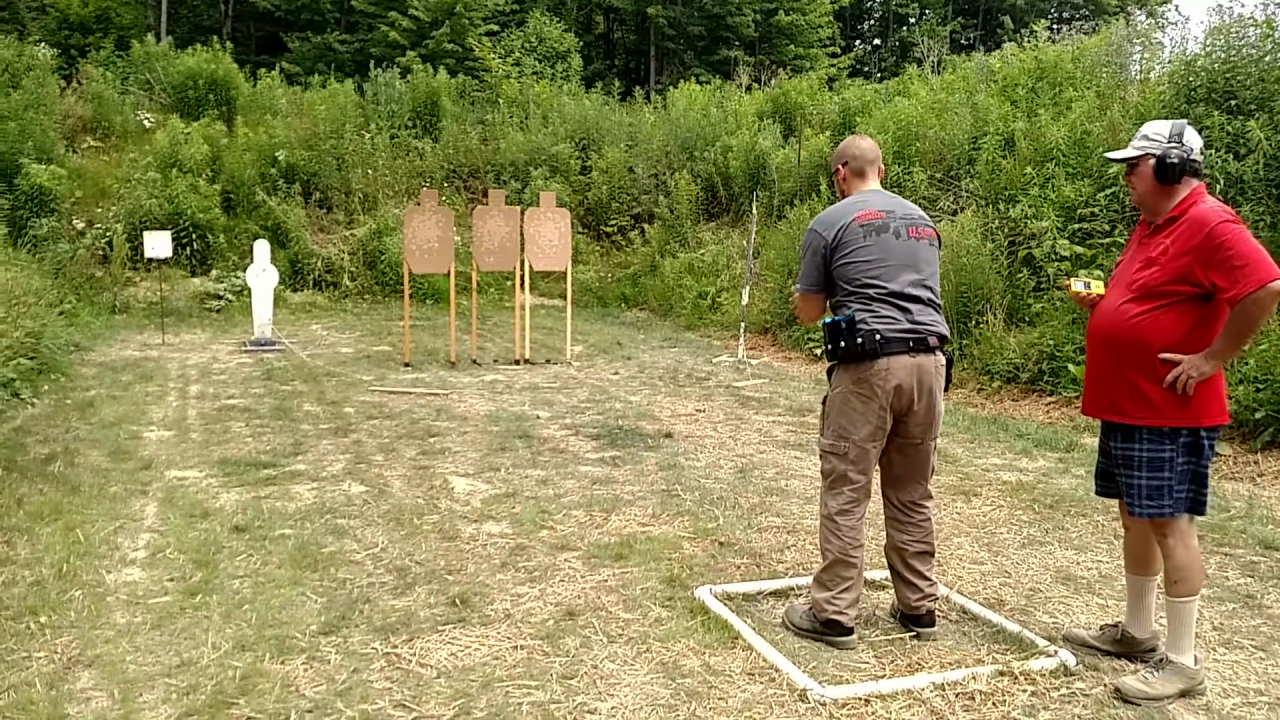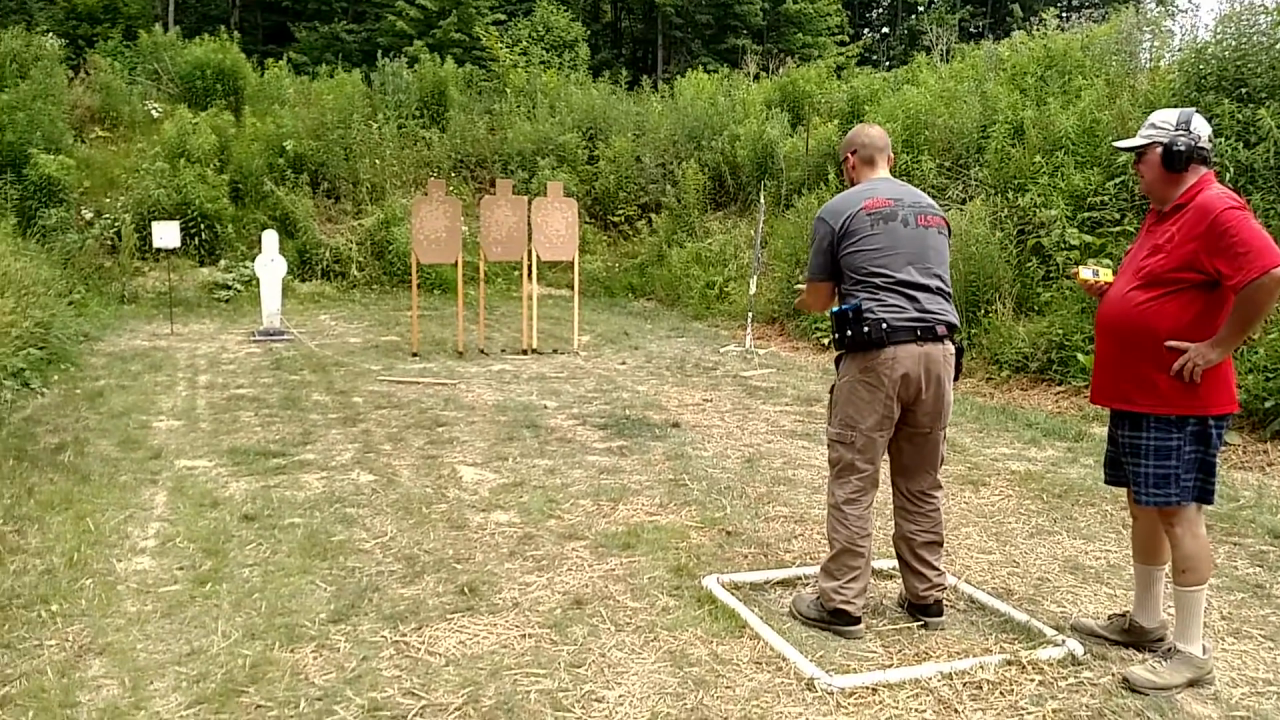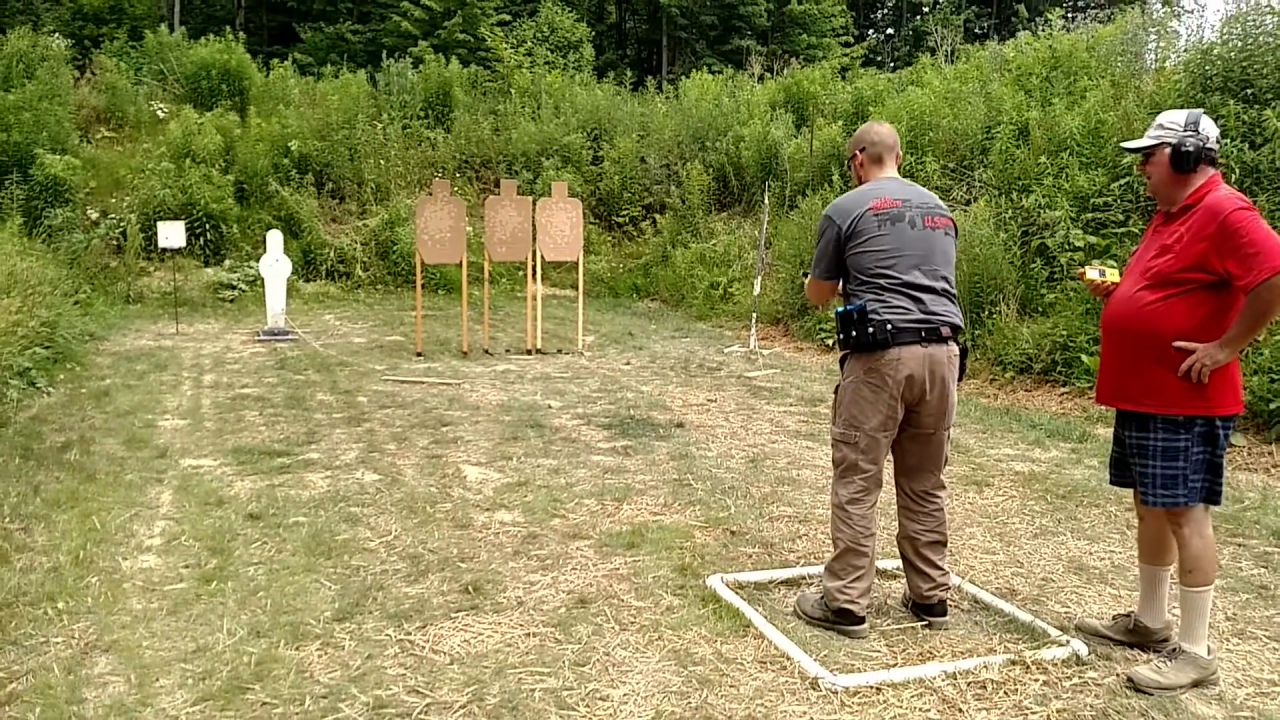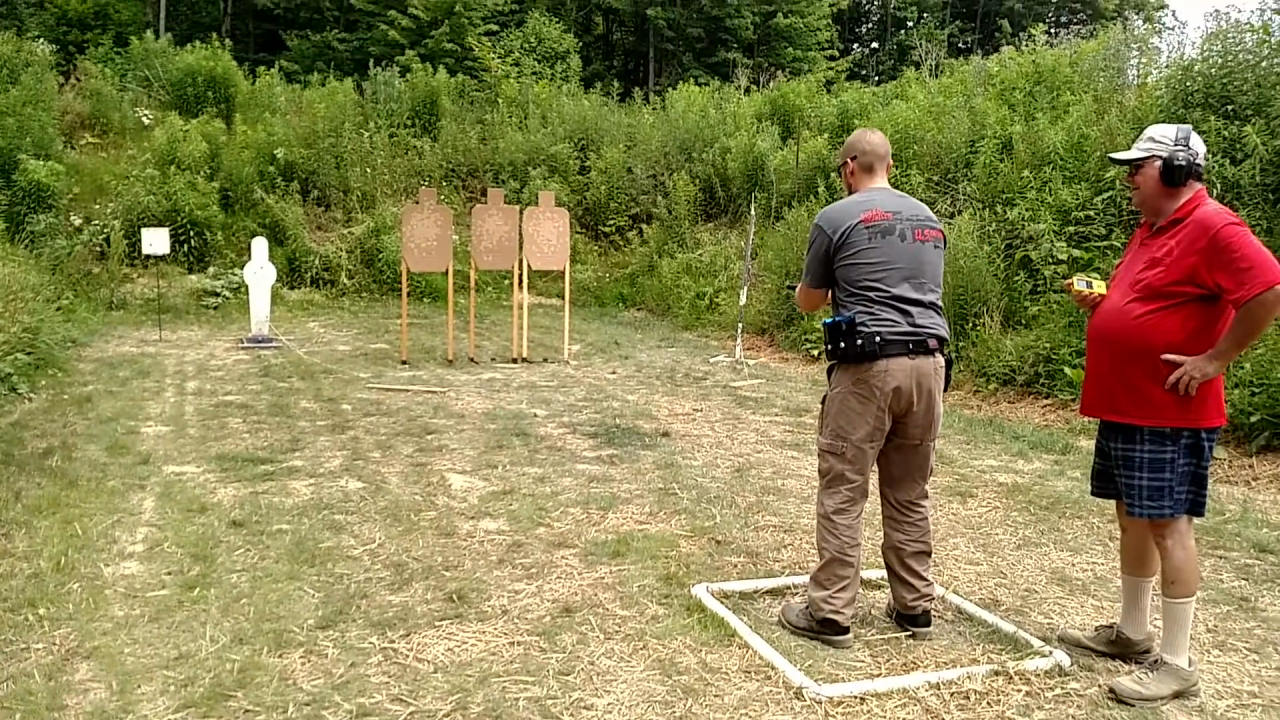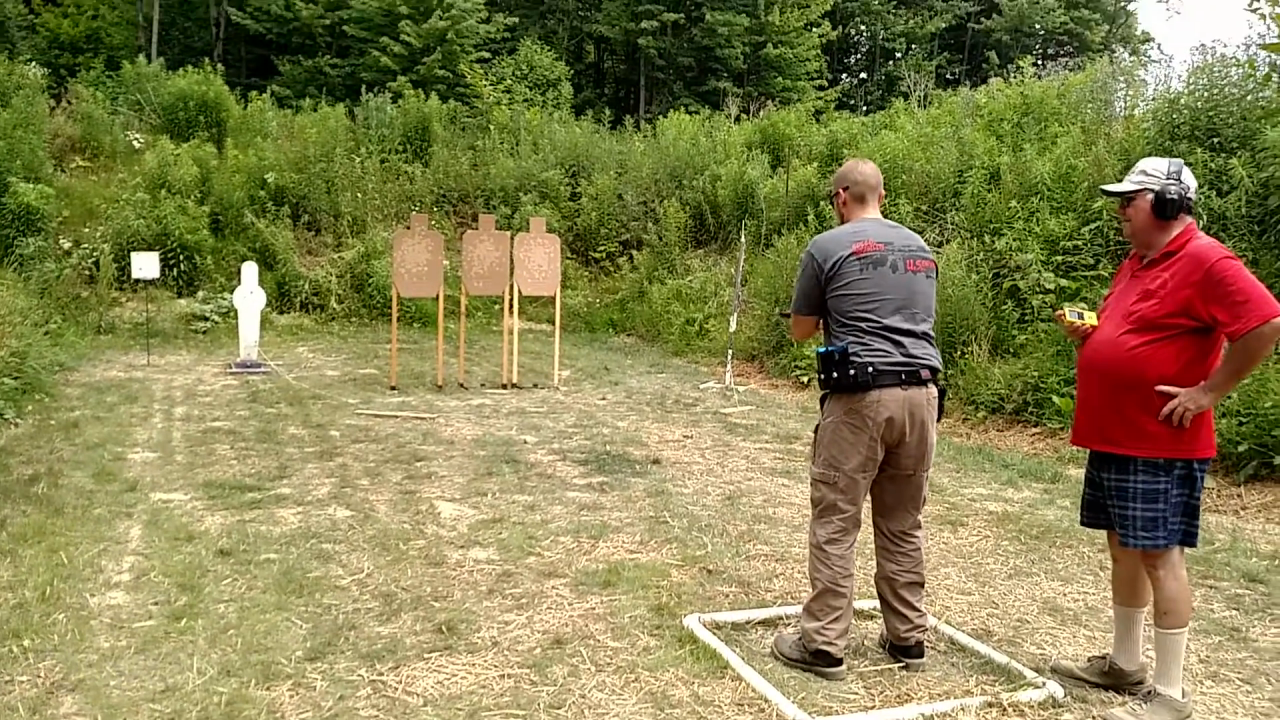
dt=0.3s
person 1, frame 1
left shoulder: (1209, 224)
right shoulder: (1150, 225)
left wrist: (1213, 359)
right wrist: (1099, 303)
left hip: (1171, 410)
right hip: (1127, 404)
left knee: (1170, 523)
right knee: (1135, 515)
left ankle: (1181, 661)
right ankle: (1135, 632)
person 1, frame 2
left shoulder: (1215, 210)
right shoulder: (1162, 212)
left wrist: (1218, 347)
right wrist: (1108, 291)
left hip: (1178, 399)
right hip: (1136, 393)
left knee: (1178, 512)
right knee: (1144, 506)
left ankle: (1189, 651)
right ankle: (1145, 621)
person 1, frame 3
left shoulder: (1224, 212)
right shoulder: (1169, 214)
left wrist: (1227, 347)
right wrist: (1115, 291)
left hip: (1185, 400)
right hip: (1142, 394)
left knee: (1184, 513)
right knee: (1149, 505)
left ankle: (1194, 651)
right ankle: (1150, 621)
person 1, frame 4
left shoulder: (1212, 227)
right shoulder: (1150, 229)
left wrist: (1214, 360)
right wrist: (1099, 303)
left hip: (1169, 413)
right hip: (1124, 406)
left knee: (1168, 524)
right knee: (1132, 518)
left ankle: (1176, 662)
right ankle: (1130, 632)
person 1, frame 5
left shoulder: (1205, 261)
right shoulder: (1135, 262)
left wrist: (1209, 392)
right wrist: (1087, 334)
left hip: (1159, 444)
right hip: (1113, 437)
left knee: (1159, 556)
right knee: (1122, 548)
right ankle: (1124, 663)
person 2, frame 1
left shoulder: (830, 222)
right shoulder: (923, 221)
left elbow: (808, 312)
left wrist: (807, 297)
left hip: (869, 366)
right hip: (929, 362)
left knee: (845, 493)
right knee: (913, 493)
left ankle: (834, 614)
right ankle: (919, 606)
person 2, frame 2
left shoulder: (838, 211)
right shoulder: (932, 208)
left elbow: (819, 300)
left wrist: (808, 298)
left hip: (877, 355)
right hip: (937, 351)
left knee: (853, 483)
right knee: (921, 482)
left ankle: (841, 603)
right ankle: (926, 596)
person 2, frame 3
left shoulder: (846, 209)
right shoulder: (939, 208)
left elbow: (818, 294)
left wrist: (831, 284)
left hip: (881, 356)
right hip: (941, 352)
left knee: (856, 483)
right knee: (925, 483)
left ankle: (846, 603)
right ankle: (931, 595)
person 2, frame 4
left shoulder: (835, 218)
right shoulder: (929, 218)
left elbow: (809, 302)
left wrist: (835, 291)
left hip: (868, 367)
right hip: (927, 364)
left knee: (842, 494)
right knee: (910, 494)
left ankle: (830, 612)
right ankle: (914, 606)
person 2, frame 5
left shoulder: (827, 247)
right shoulder: (920, 248)
left elbow: (802, 330)
left wrist: (829, 318)
left hip: (861, 397)
right hip: (920, 393)
left knee: (835, 525)
right knee: (903, 525)
left ankle: (823, 644)
right ankle: (908, 637)
